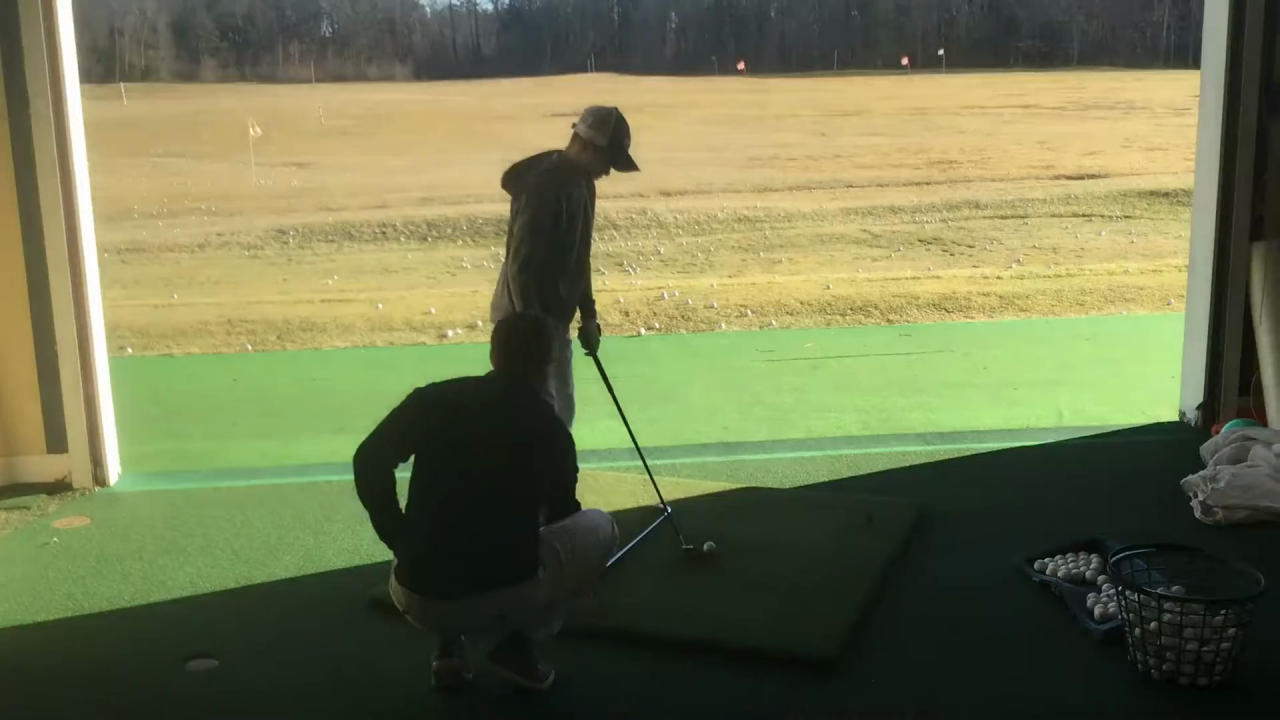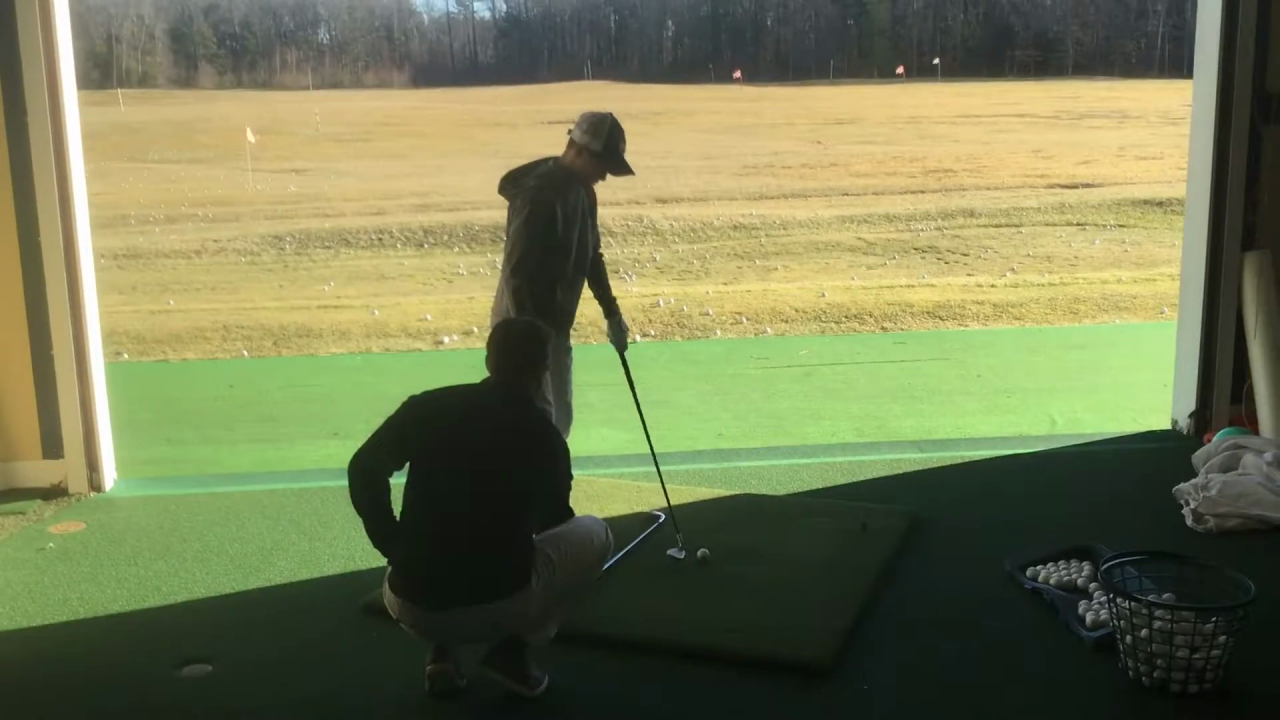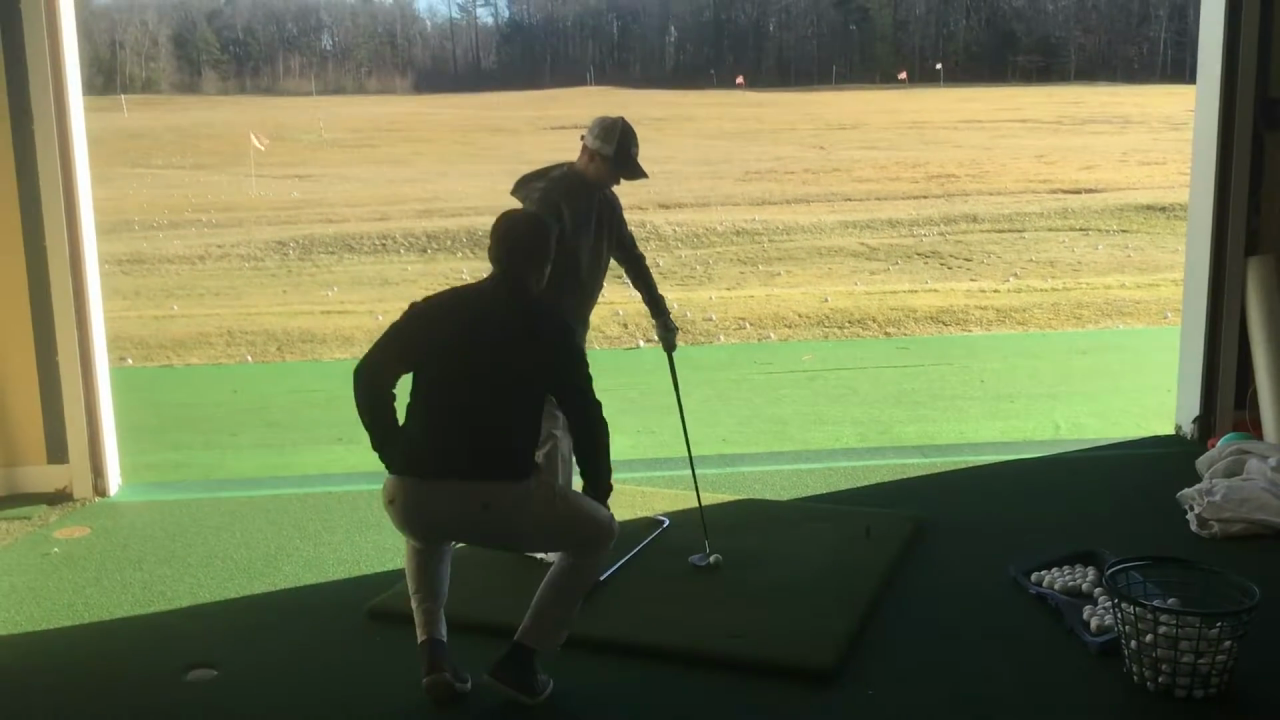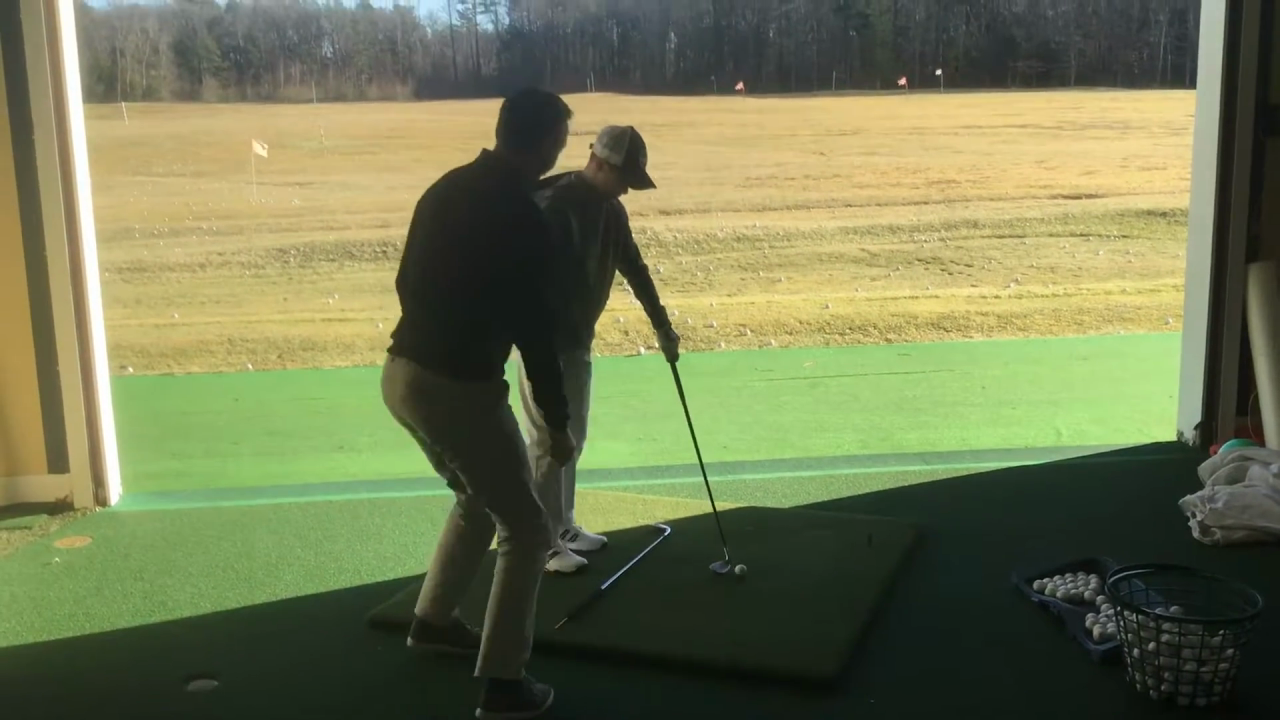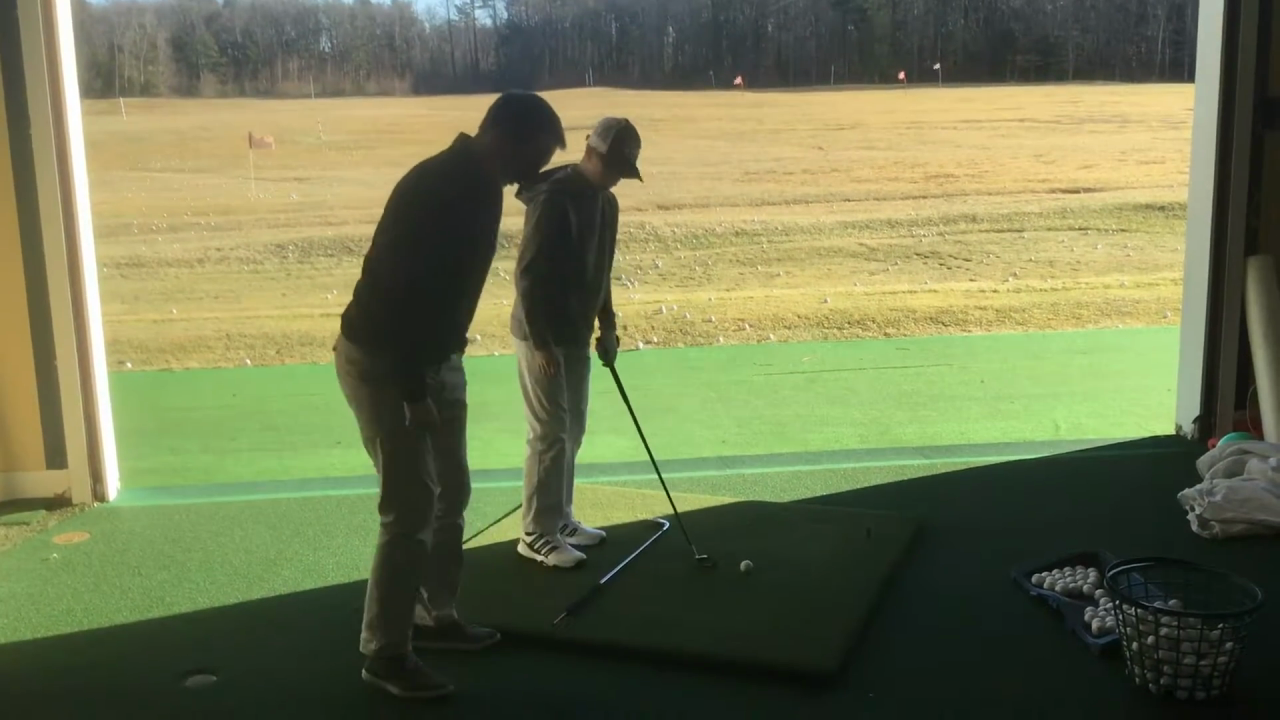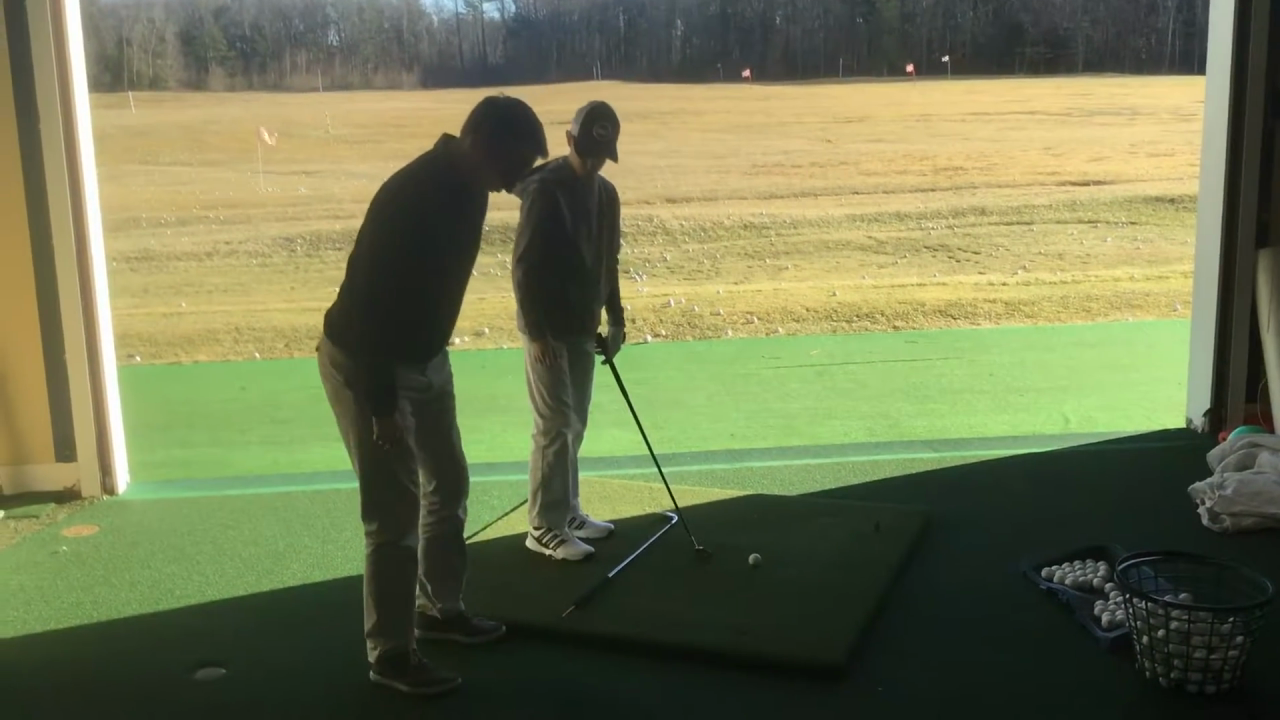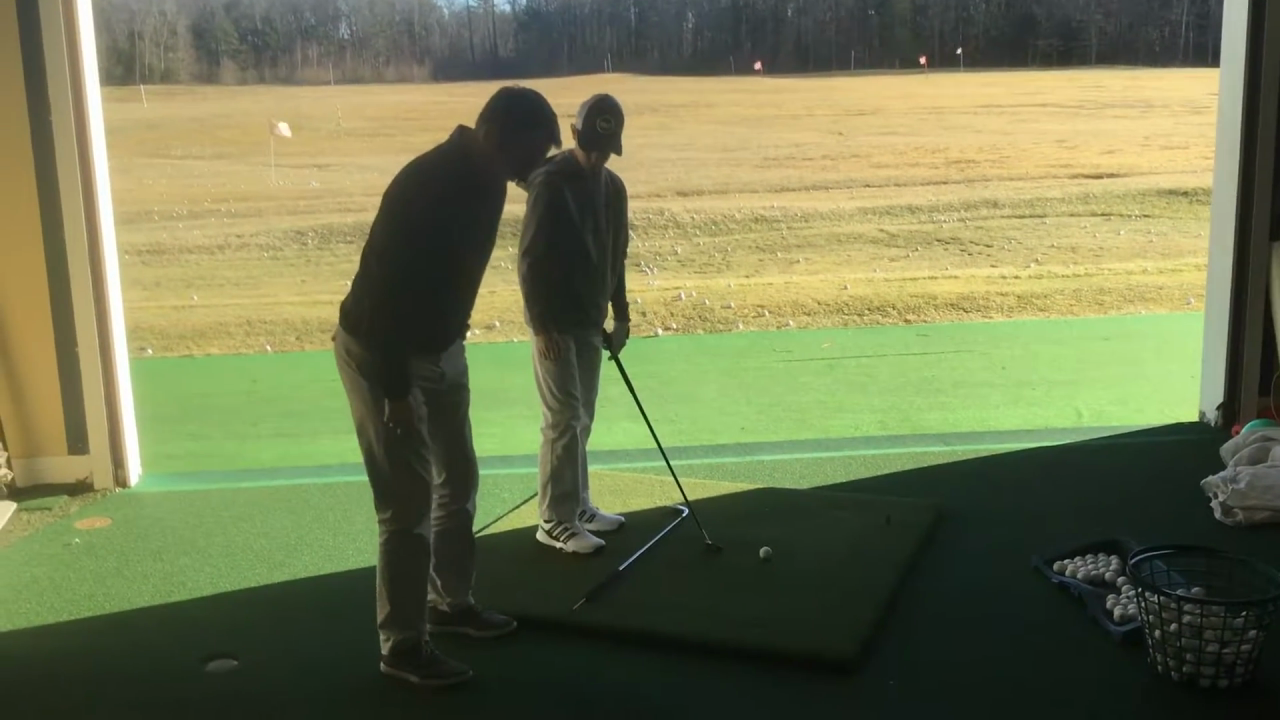
dt=0.5s
person 1, frame 1
left shoulder: (433, 399)
right shoulder: (550, 428)
left elbow: (369, 461)
right elbow: (563, 515)
left wrist: (399, 543)
right wrist: (574, 583)
left hip: (417, 598)
right hip: (507, 598)
right knee: (601, 527)
left ankle: (448, 644)
right ankle: (520, 643)
person 1, frame 2
left shoulder: (428, 407)
right shoulder: (544, 437)
left elbow: (364, 471)
right elbow: (555, 519)
left wrist: (396, 549)
left hip: (411, 608)
right hip: (499, 607)
right knee: (596, 534)
left ankle: (441, 650)
right ankle: (513, 648)
person 1, frame 3
left shoulder: (433, 310)
right shoulder: (552, 329)
left elbow: (369, 378)
right elbow: (585, 415)
left wrist: (396, 460)
right wrist: (598, 487)
left hip: (411, 497)
right hip: (499, 497)
left knee: (425, 529)
right knee: (597, 531)
left ankle: (434, 654)
right ankle: (521, 658)
person 1, frame 4
left shoulder: (448, 188)
right shoulder: (520, 215)
left elbow: (408, 279)
right elbow: (532, 326)
right wrist: (557, 421)
left hip: (407, 372)
right hip: (457, 385)
left knee: (480, 498)
right knee: (526, 526)
left ankle: (434, 619)
person 1, frame 5
left shoulder: (481, 189)
right shoulder: (431, 189)
right elbow: (392, 291)
left wrist: (436, 374)
right wrist: (414, 392)
left hip: (434, 358)
right hip: (380, 358)
left knee: (450, 491)
right knee: (410, 505)
left ankle: (434, 616)
right ankle: (383, 651)
person 1, frame 6
left shoulder: (466, 190)
right shoulder: (411, 198)
right elbow: (370, 303)
right wrist: (382, 405)
left hip: (424, 357)
right hip: (366, 363)
left knee: (448, 484)
right knee: (395, 509)
left ankle: (439, 607)
right ankle: (389, 652)
person 1, frame 7
left shoulder: (484, 183)
right shoulder: (425, 187)
right elbow: (384, 289)
right wrist: (395, 389)
left hip: (440, 348)
right hip: (382, 352)
left knee: (457, 479)
right knee: (409, 499)
left ankle: (450, 602)
right ankle: (401, 644)
person 2, frame 1
left shoulder: (582, 185)
right shoulder: (542, 189)
right elbow: (521, 267)
left wrist: (588, 314)
left hip: (554, 319)
left knee: (561, 412)
person 2, frame 2
left shoulder: (583, 194)
right shoulder: (536, 196)
left elbow: (591, 257)
right elbow: (515, 275)
left wrist: (613, 315)
left hip: (556, 328)
left knee: (559, 419)
person 2, frame 3
left shoulder: (604, 199)
right shoulder: (548, 197)
left elbow: (631, 257)
left wrist: (660, 310)
left hip: (572, 327)
left knee: (570, 422)
right knee: (546, 425)
person 2, frame 4
left shoulder: (611, 210)
right shoulder: (556, 207)
left elbow: (634, 267)
left wrist: (662, 325)
left hip: (579, 339)
left knee: (573, 436)
right knee: (549, 439)
left ankle: (562, 524)
person 2, frame 5
left shoulder: (605, 203)
right shoulder: (552, 200)
right elbow: (529, 276)
left wrist: (608, 326)
right wrist: (541, 342)
left hip: (577, 334)
right hip: (543, 336)
left knee: (572, 431)
right knee: (550, 432)
left ankle: (560, 519)
right ankle: (537, 533)
person 2, frame 6
left shoulder: (606, 194)
right shoulder: (544, 191)
right elbow: (524, 267)
left wrist: (615, 318)
right wrist: (535, 332)
left hip: (583, 328)
right hip: (548, 329)
left knee: (574, 425)
right knee: (554, 427)
left ankle: (567, 512)
right ankle: (545, 527)
person 2, frame 7
left shoulder: (613, 187)
right shoulder: (550, 185)
right elbow: (531, 261)
left wrist: (620, 313)
right wrist: (540, 325)
left hip: (591, 320)
right hip: (556, 322)
left knee: (582, 418)
right knee: (563, 419)
left ankle: (577, 505)
right ankle: (555, 520)
